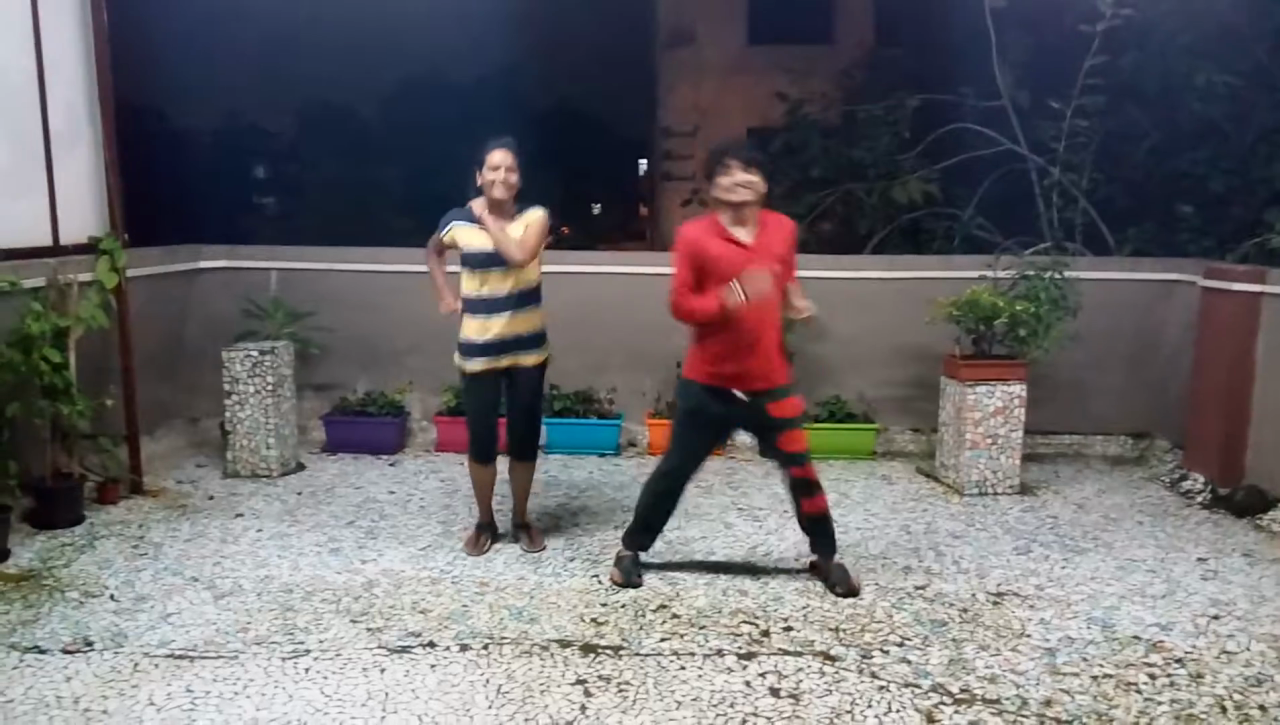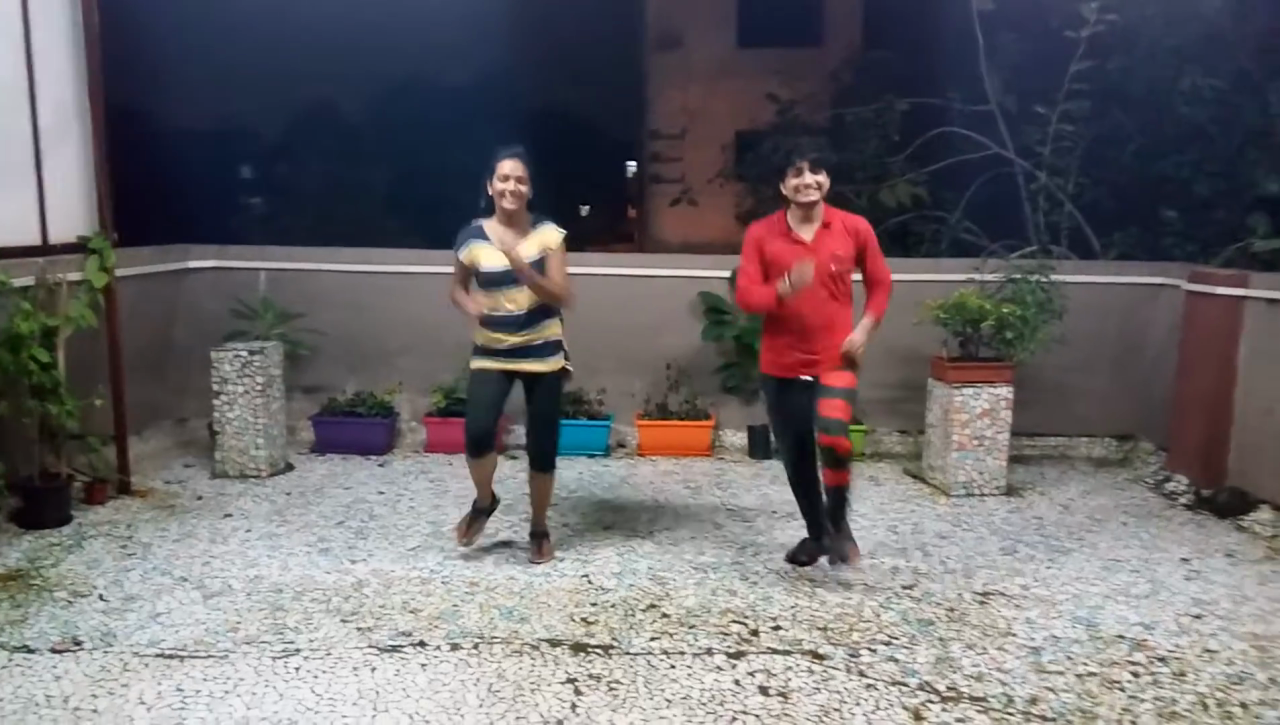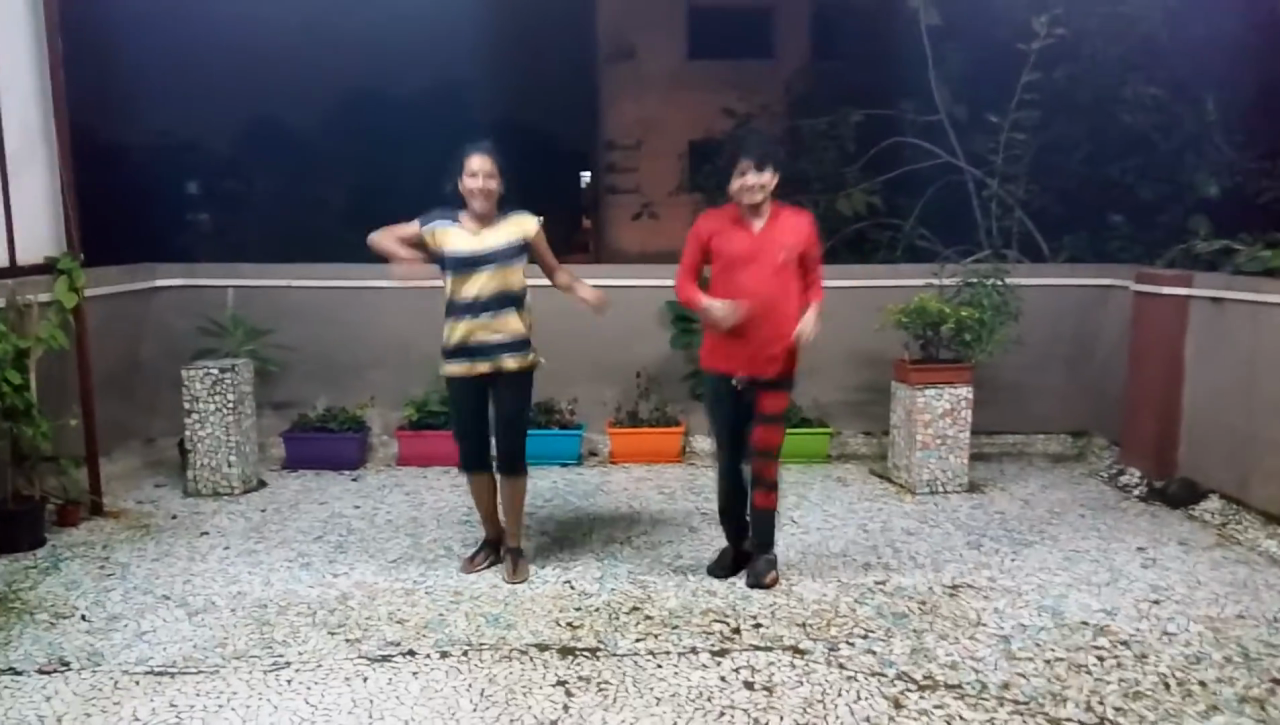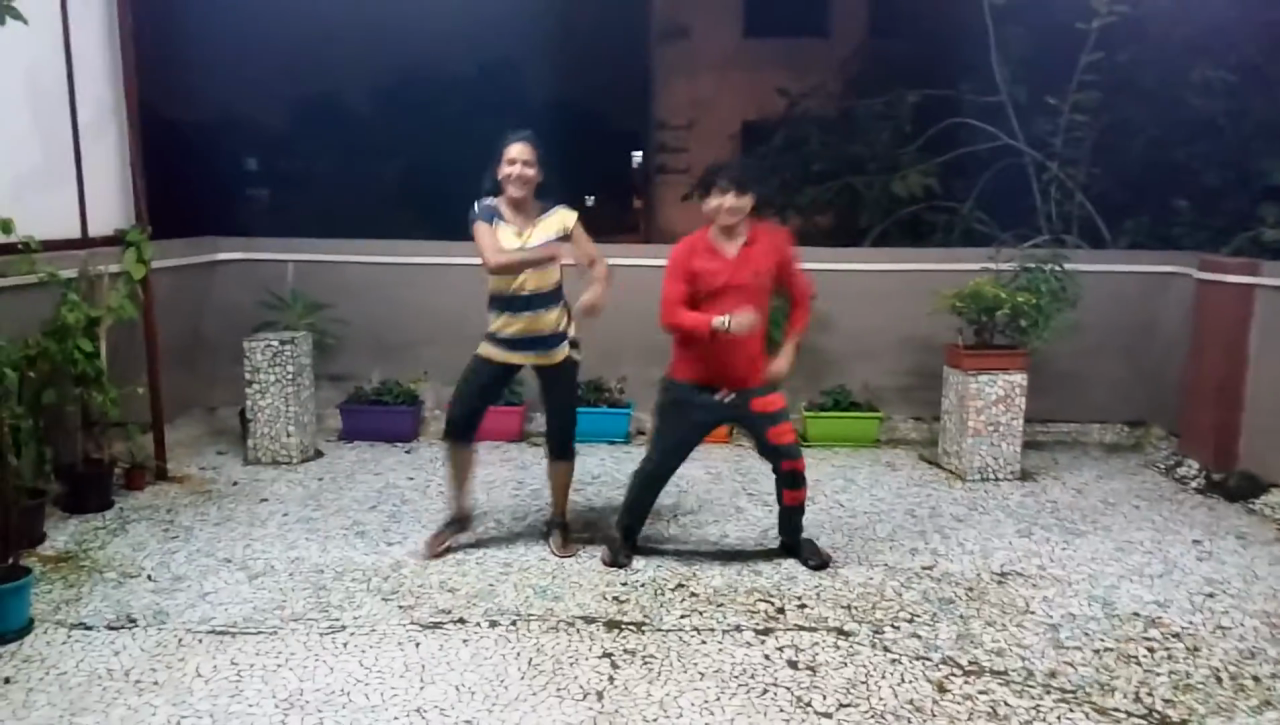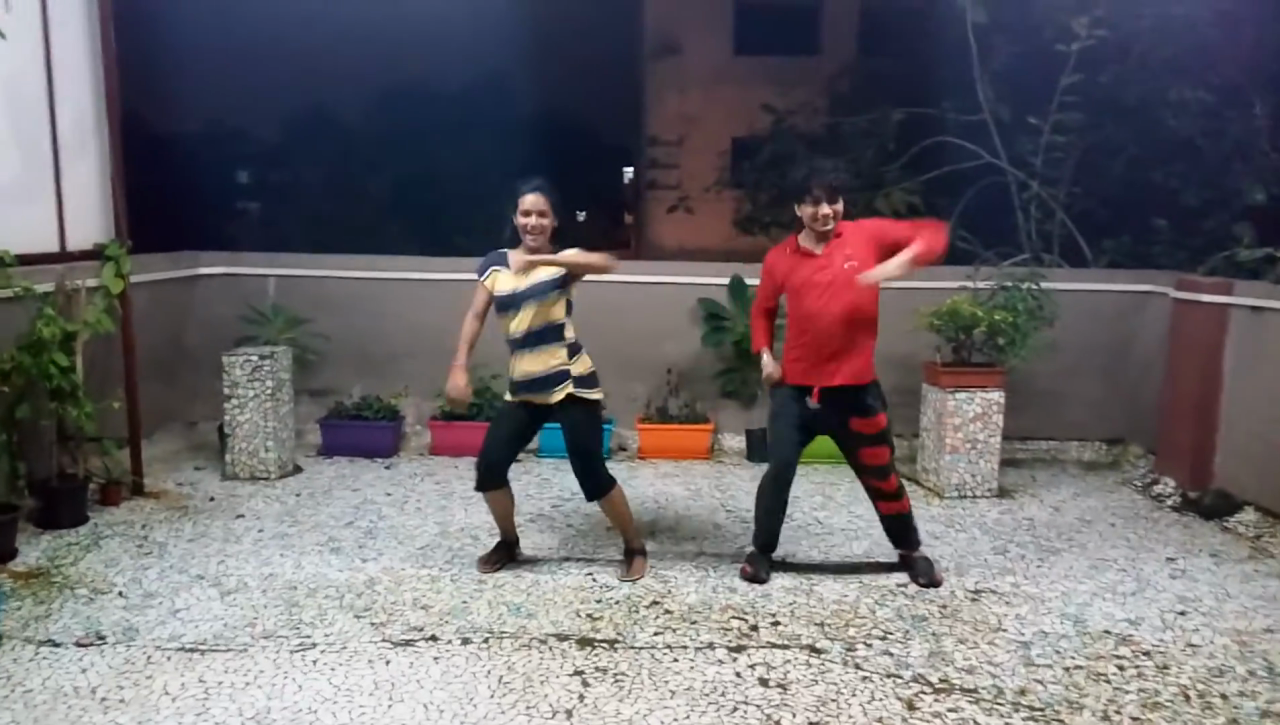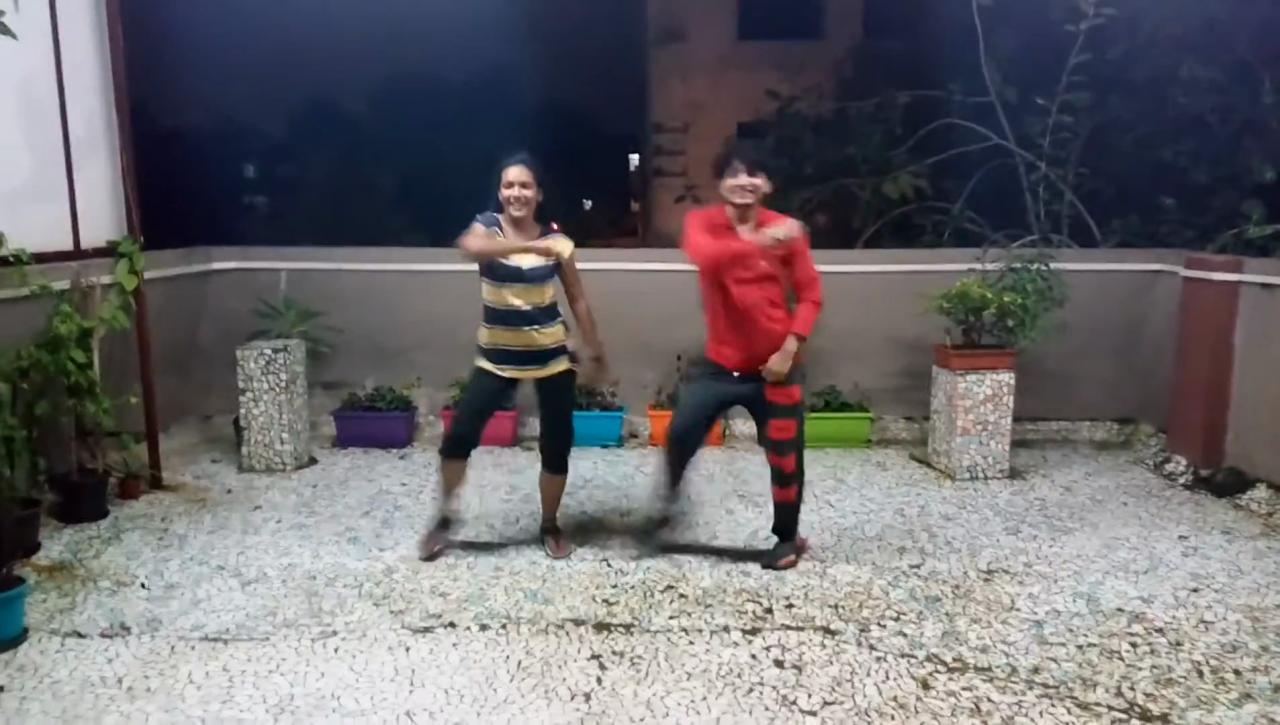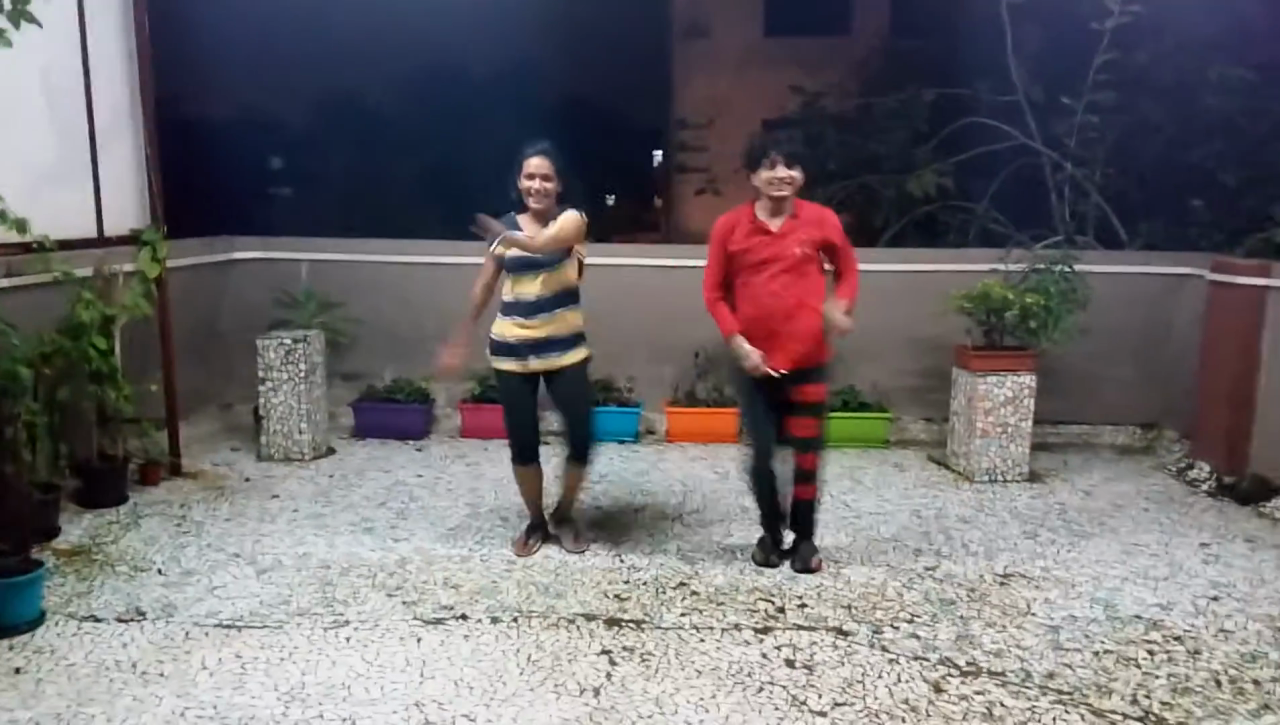
dt=0.7s
person 1, frame 1
left shoulder: (783, 230)
right shoulder: (695, 236)
right elbow: (681, 304)
left wrist: (794, 301)
right wrist: (733, 297)
left hip: (770, 380)
right hip: (708, 382)
left knee: (801, 469)
right knee: (676, 468)
left ankle: (826, 556)
right ankle: (632, 548)
person 1, frame 2
left shoulder: (855, 228)
right shoulder: (761, 234)
left elbow: (880, 281)
right elbow: (746, 296)
left wrist: (865, 327)
right wrist: (784, 288)
left hip: (835, 361)
right hip: (781, 368)
left knee: (834, 439)
right knee: (796, 457)
left ankle: (836, 527)
right ankle: (817, 532)
person 1, frame 3
left shoulder: (800, 224)
right shoulder: (710, 225)
left elbow: (812, 279)
right elbow: (684, 282)
left wrist: (811, 314)
right wrist: (707, 304)
left hip: (772, 368)
right hip: (721, 366)
left knee: (765, 461)
right knee: (728, 459)
left ankle: (762, 552)
right ankle: (735, 542)
person 1, frame 4
left shoulder: (774, 243)
right shoulder: (688, 251)
left elbow: (801, 296)
right elbow: (671, 316)
left wrist: (788, 350)
right wrist: (723, 323)
left hip: (752, 383)
right hip: (692, 386)
left knee: (790, 460)
right knee: (657, 465)
left ankle: (792, 538)
right ankle: (624, 535)
person 1, frame 5
left shoulder: (867, 234)
right shoulder: (780, 257)
left elbow: (935, 233)
right elbow: (762, 311)
left wrist: (903, 260)
right wrist: (764, 355)
left hip: (855, 388)
right hip: (795, 388)
left knee: (881, 476)
right knee: (778, 473)
left ankle: (909, 550)
right ankle: (762, 550)
person 1, frame 6
left shoulder: (786, 231)
right shoulder: (702, 221)
left elbow: (810, 295)
right elbow: (705, 256)
left wrist: (791, 347)
right wrist: (759, 243)
left hip: (773, 366)
right hip: (720, 363)
left knee: (784, 456)
right knee: (681, 431)
left ankle: (788, 537)
right ankle: (670, 502)
person 1, frame 7
left shoulder: (821, 220)
right shoulder: (729, 227)
left elbow: (847, 267)
right elbow: (715, 294)
left wrist: (841, 305)
right wrist: (739, 342)
left hip: (807, 363)
right hip: (756, 365)
left knee: (806, 455)
right knee: (760, 456)
left ankle: (803, 539)
right ankle: (771, 534)
person 2, frame 1
left shoulder: (534, 217)
right shoulder: (457, 222)
left elbow: (520, 256)
right elbow: (433, 253)
left wrist: (488, 220)
right wrist: (444, 292)
left hip: (526, 345)
right hip: (477, 348)
left knee: (523, 437)
right knee: (482, 440)
left ankle: (521, 519)
right ankle: (485, 521)
person 2, frame 2
left shoulder: (548, 233)
right shoulder: (471, 237)
left elbow: (561, 293)
right elbow: (459, 287)
left wrist: (519, 263)
right wrist: (469, 302)
left hip: (542, 352)
right hip: (492, 352)
left knee: (543, 446)
right knee: (478, 431)
left ankle: (539, 529)
right ankle: (484, 499)
person 2, frame 3
left shoulder: (522, 225)
right shoulder: (439, 225)
left elbow: (554, 270)
right elbow: (378, 239)
left wrist: (581, 290)
right wrist: (401, 252)
left hip: (511, 352)
right hip: (462, 355)
left knee: (511, 450)
right knee: (471, 451)
left ankle: (513, 545)
right ankle: (492, 537)
person 2, frame 4
left shoulder: (561, 216)
right shoulder: (484, 212)
left elbow: (597, 262)
right elbow: (494, 263)
left wrist: (596, 290)
right wrist: (550, 251)
left hip: (552, 342)
right hip: (502, 341)
left knee: (561, 434)
right knee: (459, 418)
left ankle: (558, 522)
right ankle: (459, 513)
person 2, frame 5
left shoulder: (563, 258)
right shoulder: (494, 266)
left elbow: (606, 263)
right elbow: (474, 317)
left wrist: (541, 259)
right wrist: (458, 368)
left hip: (571, 383)
right hip: (526, 388)
left knee: (593, 476)
right knee: (488, 469)
left ankle: (635, 548)
right ankle: (508, 542)
person 2, frame 6
left shoulder: (558, 243)
right shoulder: (486, 226)
left elbow: (578, 300)
right elbow: (470, 248)
left wrist: (594, 350)
right wrist: (531, 246)
left hip: (550, 358)
right hip: (495, 358)
left knee: (557, 448)
right knee: (459, 438)
left ankle: (550, 525)
right ankle: (444, 517)
person 2, frame 7
left shoulder: (572, 220)
right shoulder: (505, 230)
left elbow: (545, 243)
right elbow: (483, 288)
left wrist: (502, 235)
right wrist: (459, 341)
left hip: (567, 347)
right hip: (512, 349)
left knee: (582, 437)
right knee: (523, 442)
left ankle: (564, 516)
right ankle: (536, 522)
